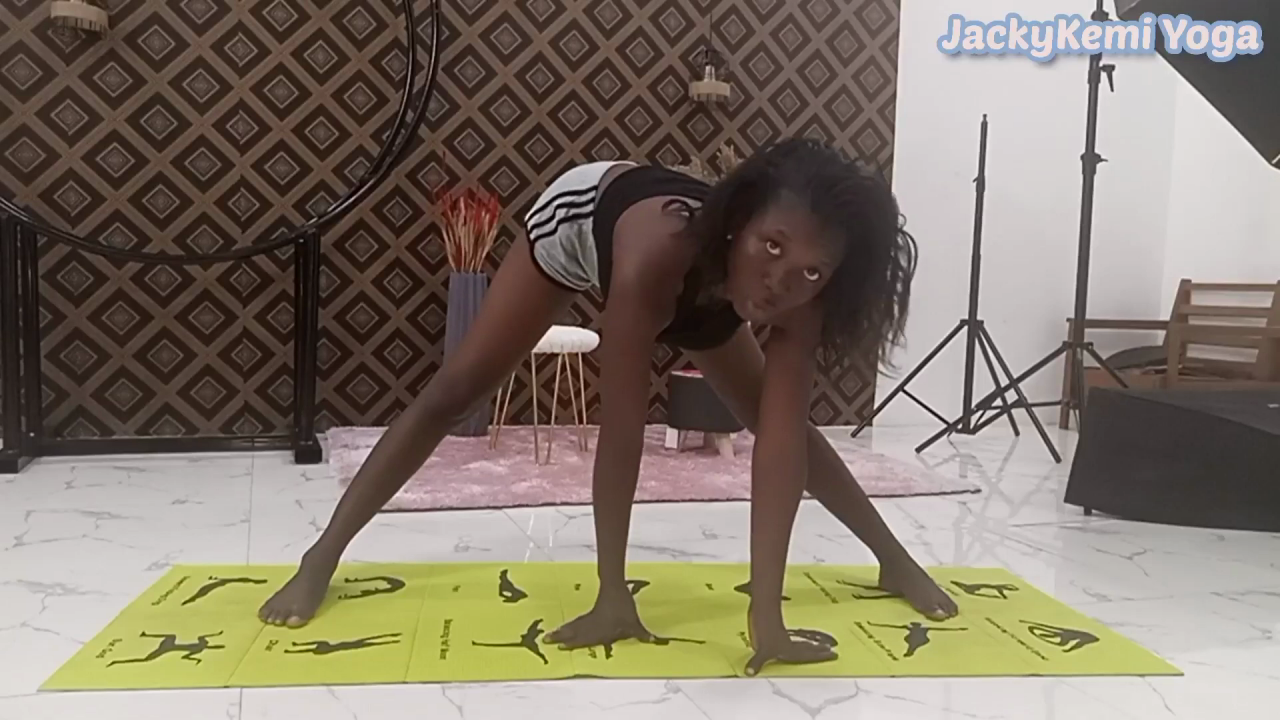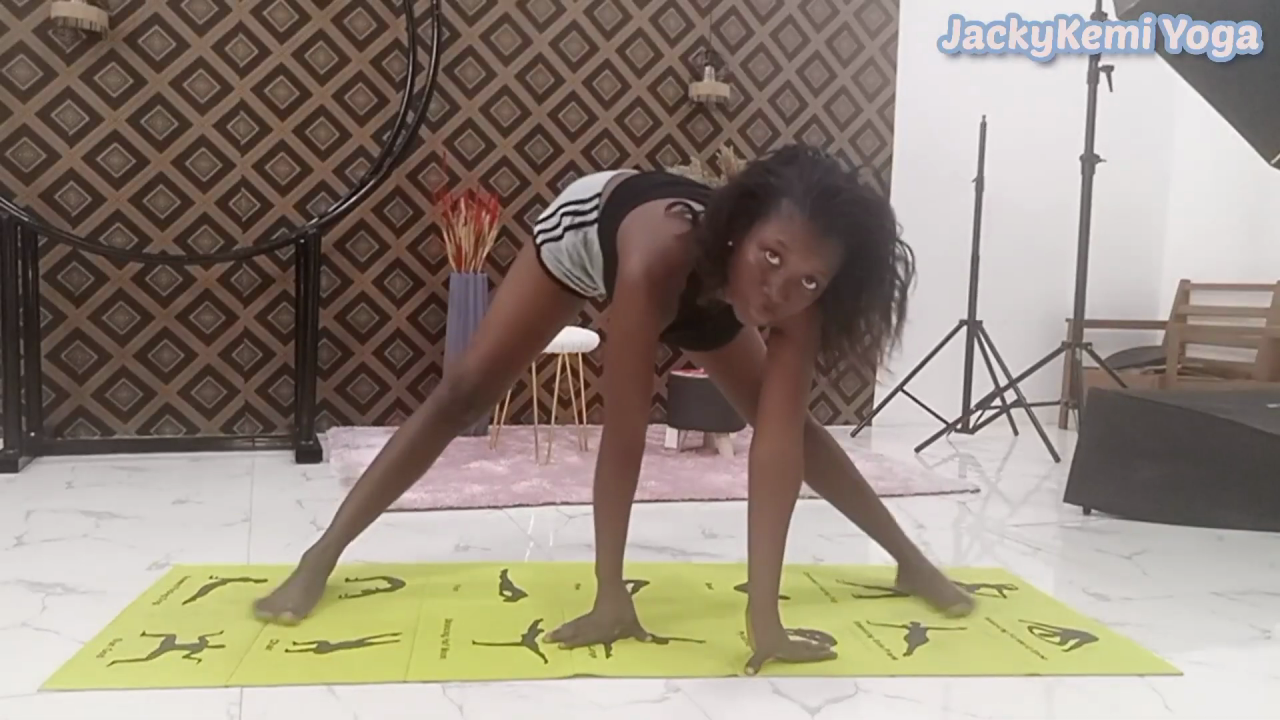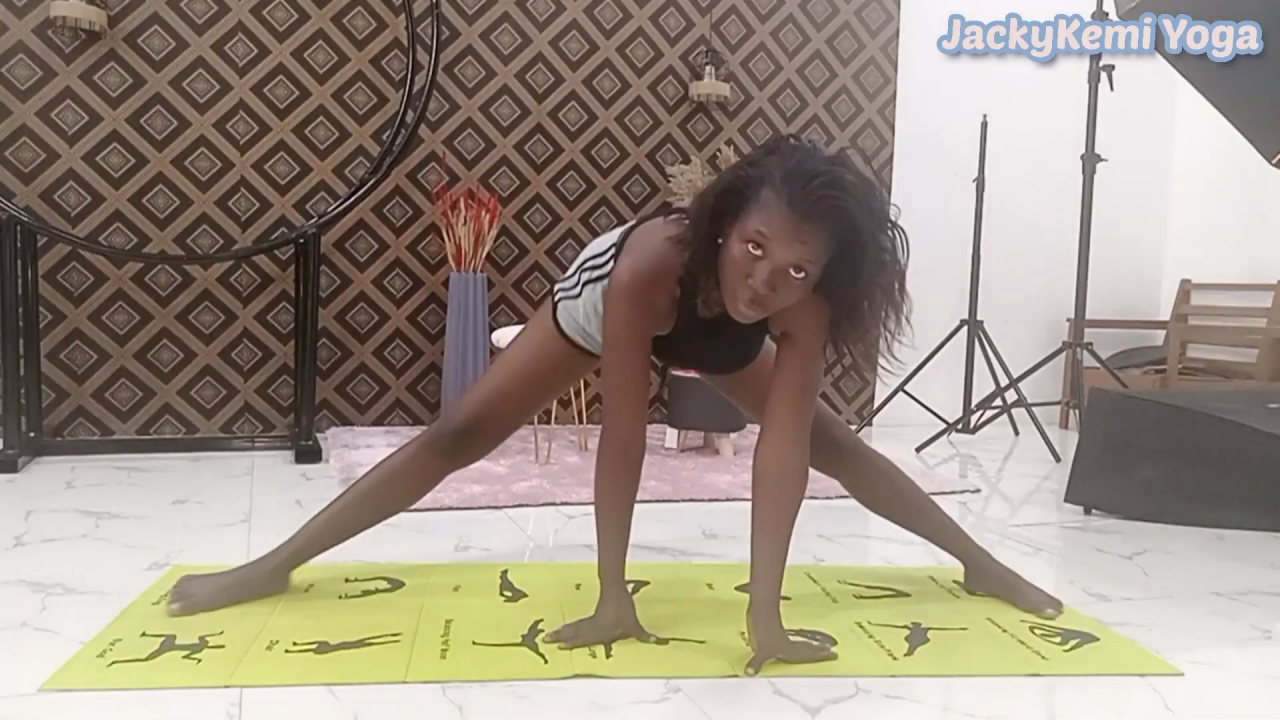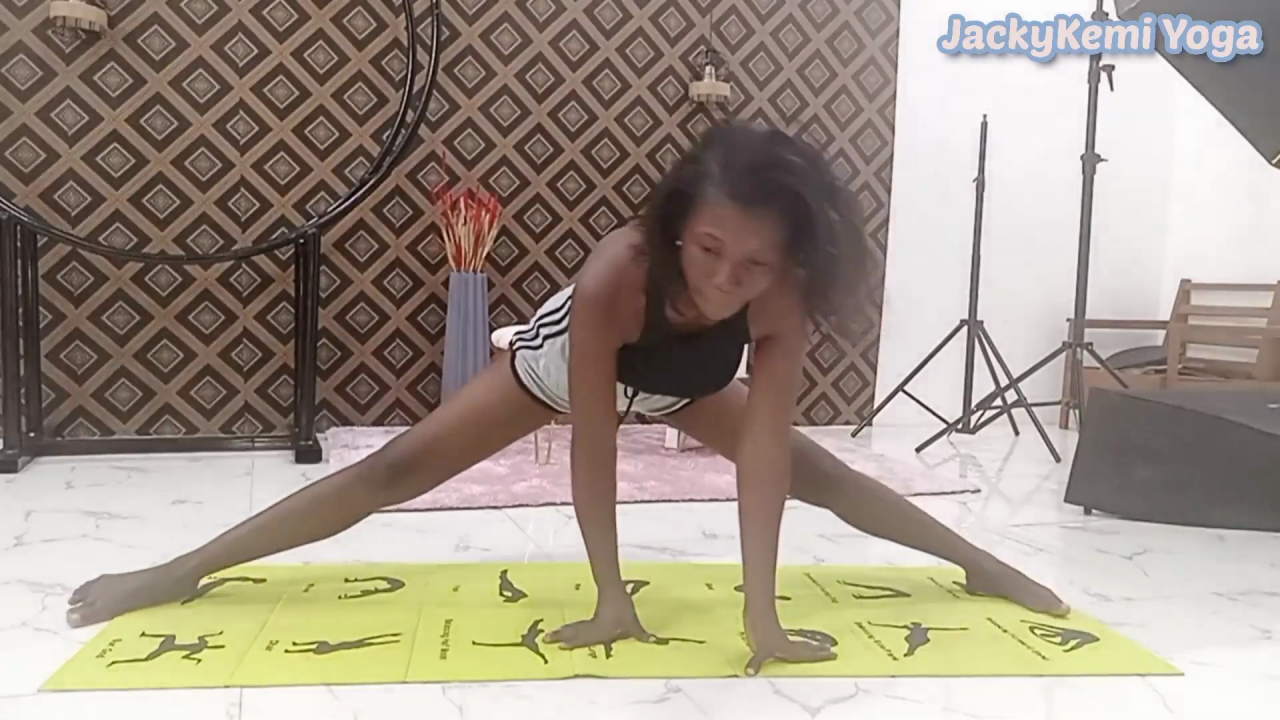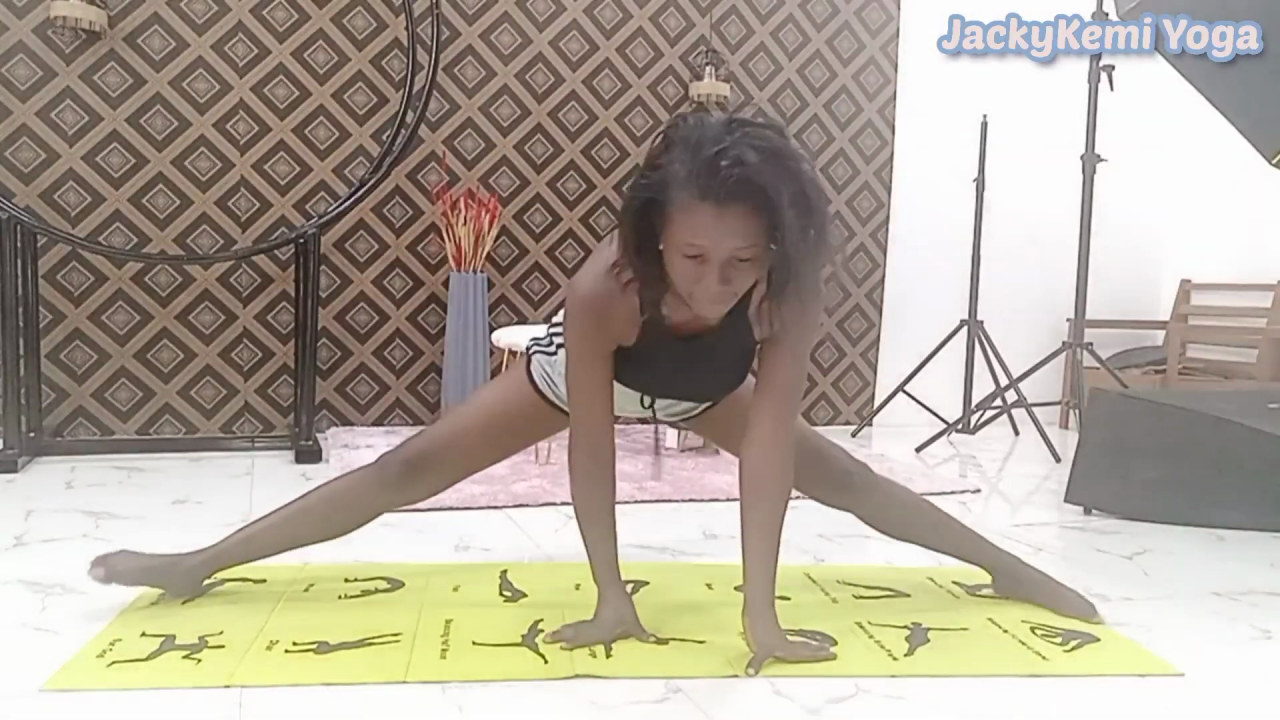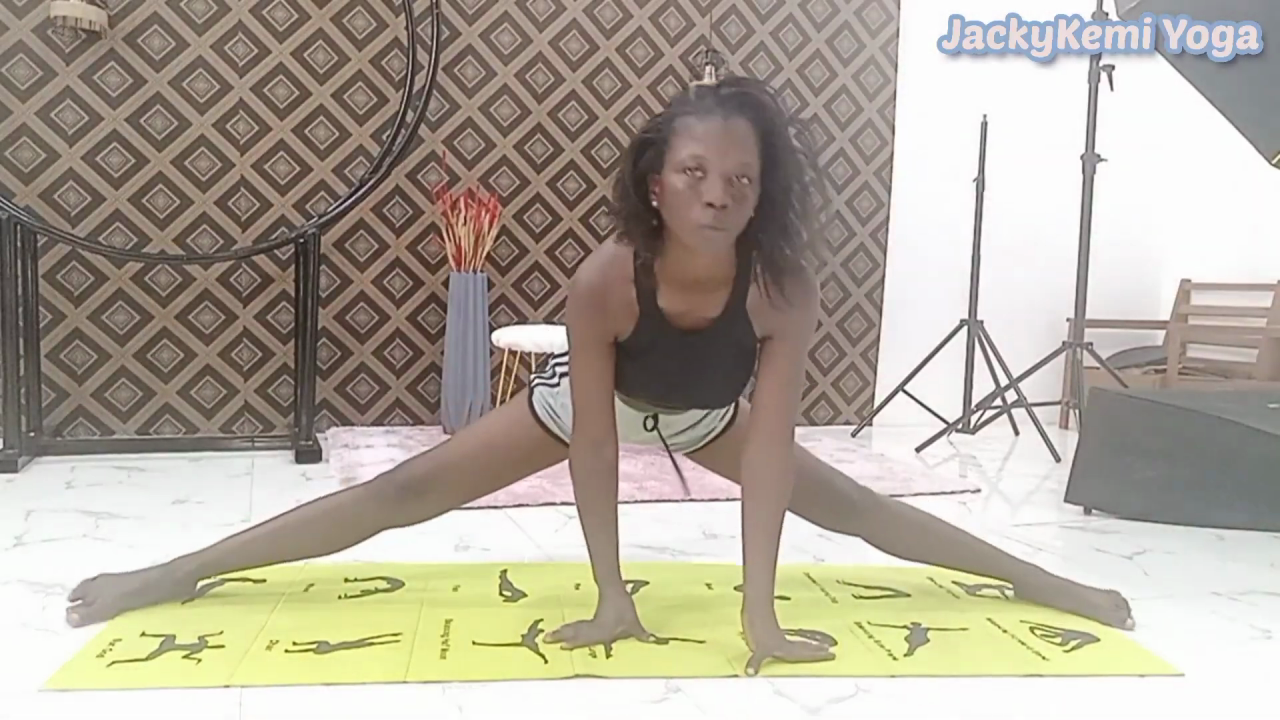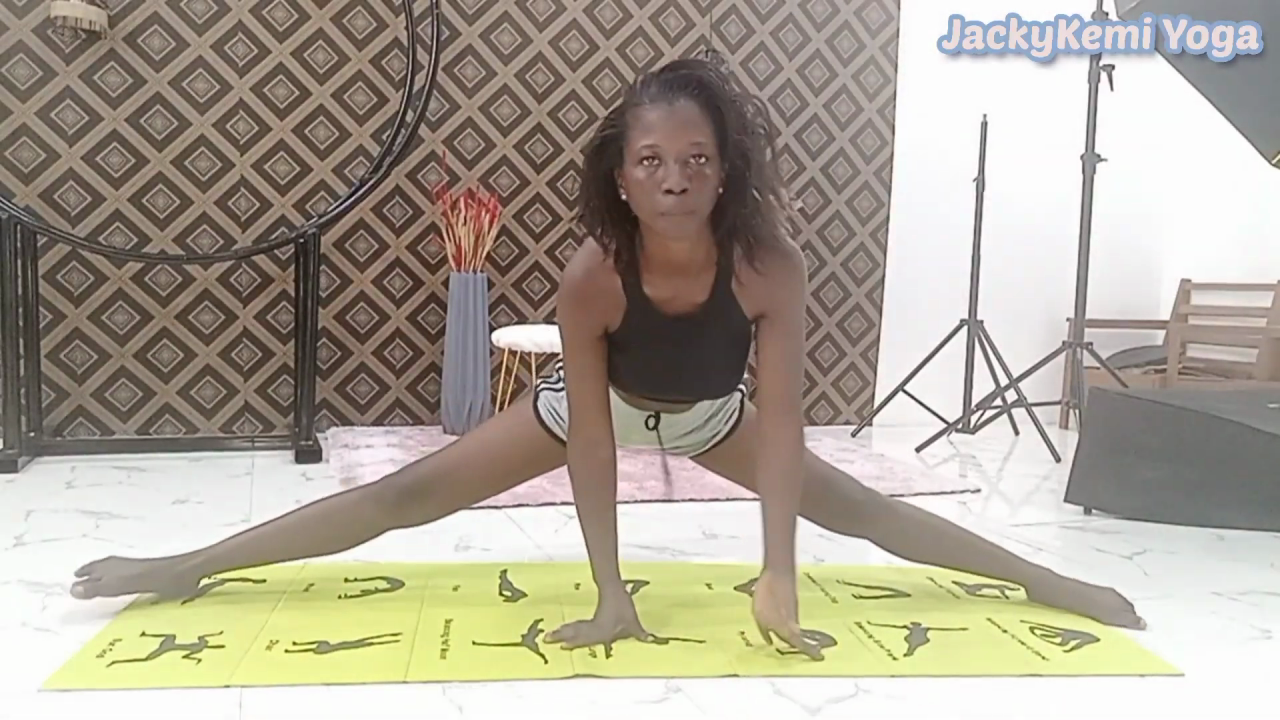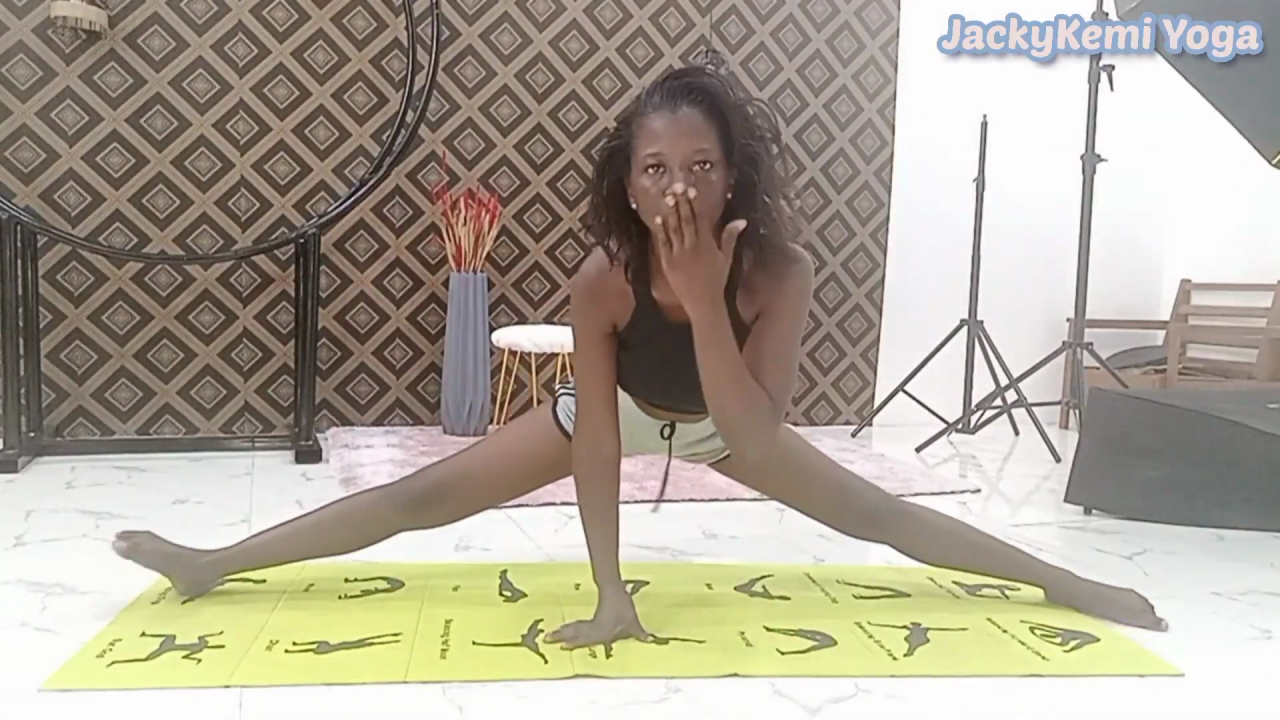
dt=0.5s
person 1, frame 1
left shoulder: (796, 299)
right shoulder: (658, 253)
left elbow: (781, 446)
right elbow: (622, 437)
left wrist: (767, 614)
right wrist: (611, 597)
right hip: (583, 213)
left knee: (782, 418)
right knee: (454, 393)
left ankle: (896, 561)
right ankle: (321, 559)
person 1, frame 2
left shoulder: (799, 300)
right shoulder: (661, 255)
left elbow: (779, 447)
right elbow: (624, 436)
left wrist: (764, 616)
right wrist: (611, 596)
left hip: (709, 285)
right hip: (588, 223)
left knee: (797, 424)
right knee: (463, 395)
left ankle: (911, 560)
right ankle: (318, 559)
person 1, frame 3
left shoulder: (807, 306)
right shoulder: (652, 263)
left elbow: (783, 452)
right elbow: (622, 442)
left wrist: (766, 615)
right wrist: (612, 599)
left hip: (718, 341)
right hip: (597, 303)
left knee: (836, 446)
right knee: (455, 437)
left ankle: (980, 563)
right ankle: (269, 567)
person 1, frame 4
left shoulder: (783, 302)
right shoulder: (617, 275)
left elbow: (764, 455)
right elbow: (593, 451)
left wrist: (762, 617)
right wrist: (610, 600)
left hip: (685, 385)
right hip: (561, 356)
left knee: (821, 474)
right knee: (395, 470)
left ankle: (982, 565)
right ankle: (181, 571)
person 1, frame 5
left shoulder: (790, 297)
right shoulder: (603, 290)
left elbow: (767, 452)
right elbow: (592, 453)
left wrist: (759, 616)
right wrist: (610, 599)
left hip: (704, 390)
right hip: (582, 372)
left knee: (849, 482)
right knee: (409, 470)
left ankle: (1015, 571)
right ankle: (195, 563)
person 1, frame 6
left shoulder: (786, 289)
right shoulder: (605, 280)
left elbow: (769, 451)
right elbow: (595, 449)
left wrist: (759, 615)
right wrist: (610, 599)
left hip: (707, 416)
right hip: (588, 401)
left knee: (858, 508)
right knee: (406, 490)
left ankle: (1041, 581)
right ankle: (177, 573)
person 1, frame 7
left shoulder: (770, 264)
right shoulder: (592, 277)
left elbow: (780, 419)
right elbow: (591, 443)
left wrist: (775, 577)
right wrist: (609, 598)
left hip: (712, 415)
right hip: (594, 405)
left knee: (863, 511)
right knee: (404, 494)
left ankle: (1054, 583)
right ankle: (180, 569)
person 1, frame 8
left shoulder: (778, 270)
right shoulder: (603, 278)
left elbow: (756, 433)
right elbow: (595, 443)
left wrist: (706, 302)
right wrist: (611, 598)
left hip: (720, 421)
right hip: (618, 411)
left knee: (879, 514)
right knee: (424, 495)
left ankle: (1072, 588)
right ankle: (209, 562)
